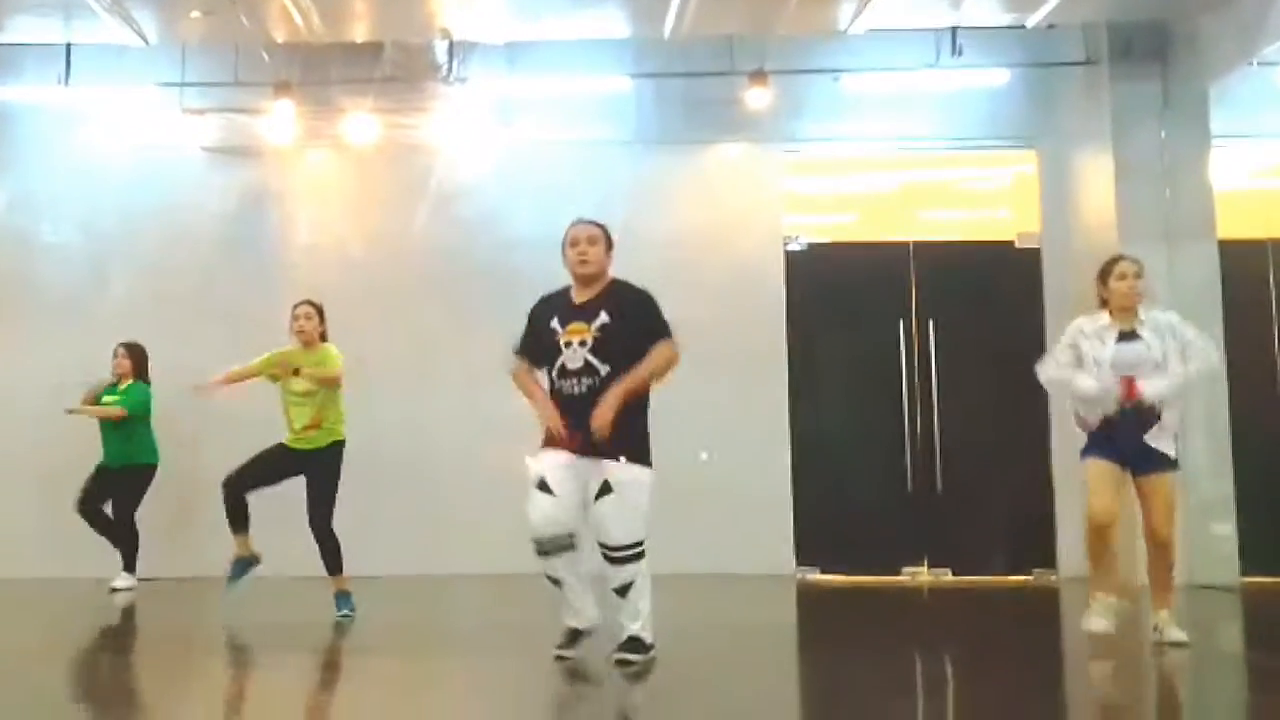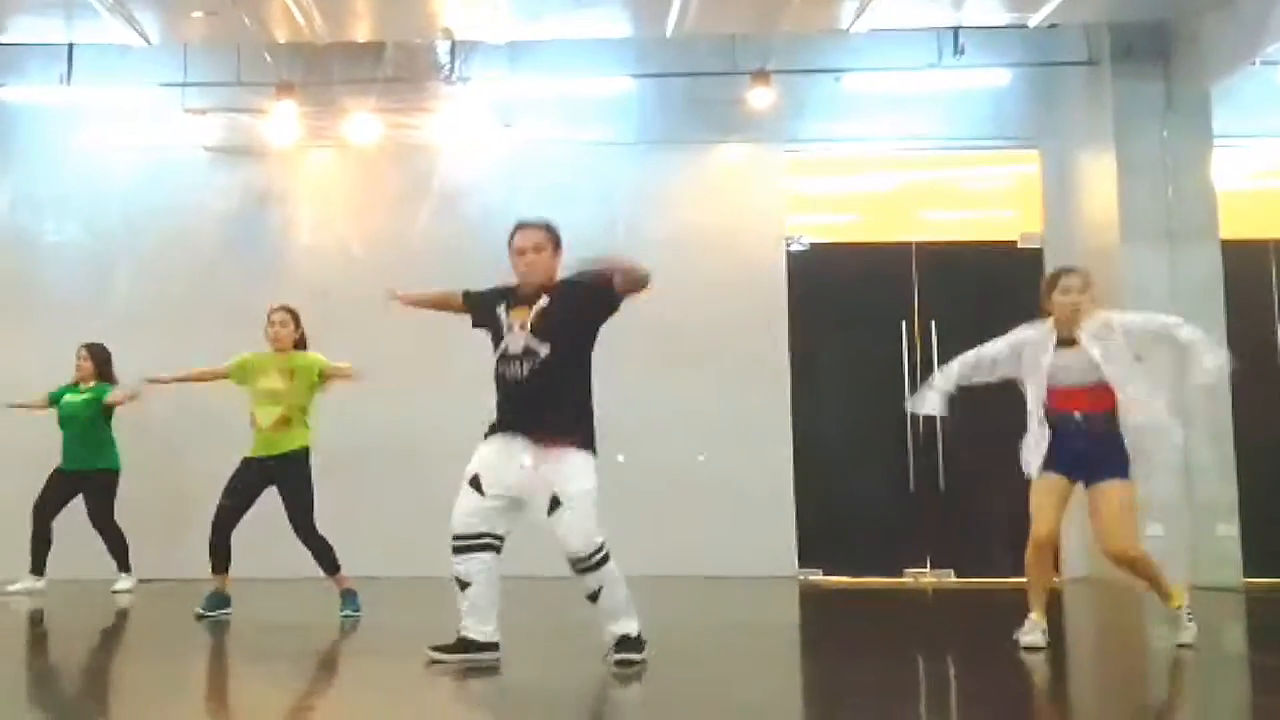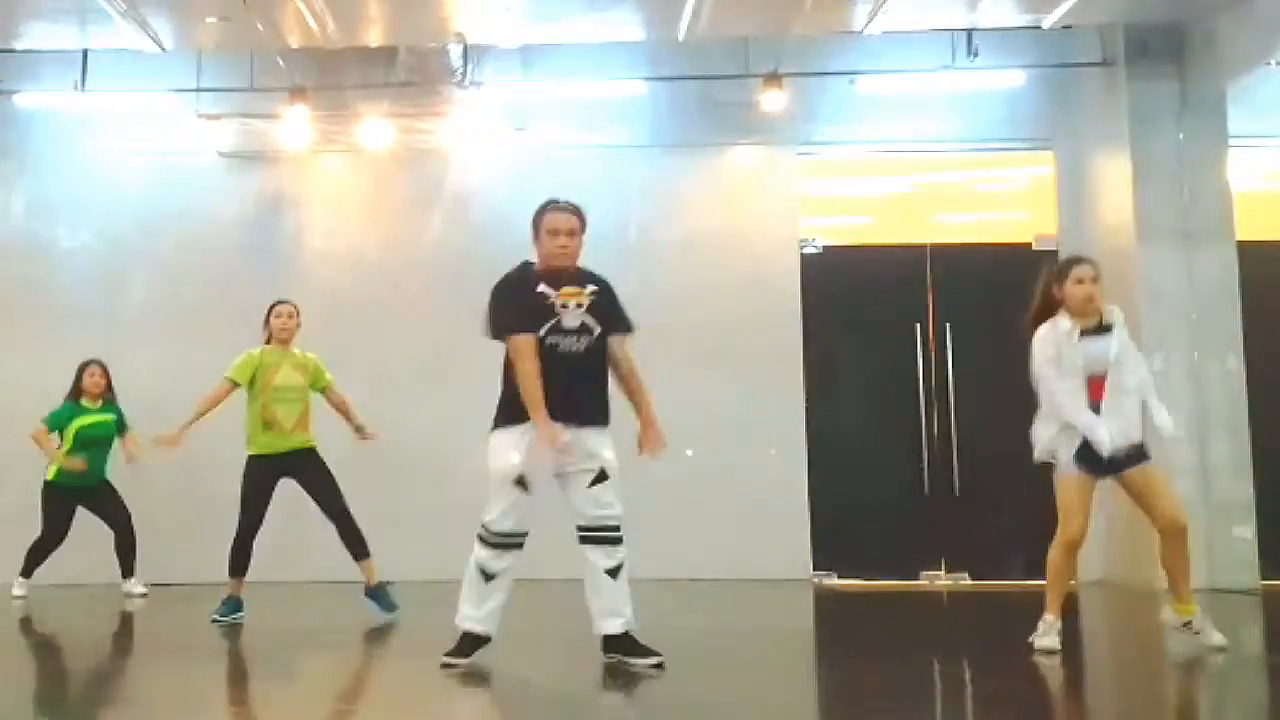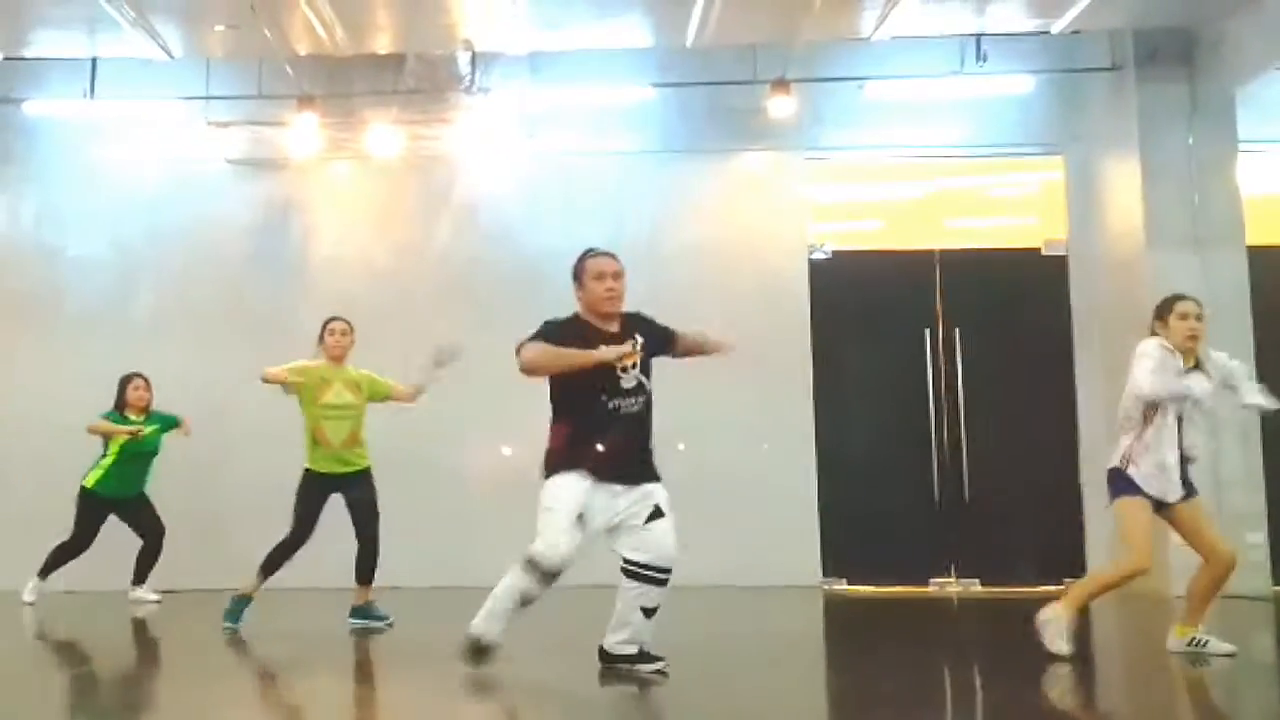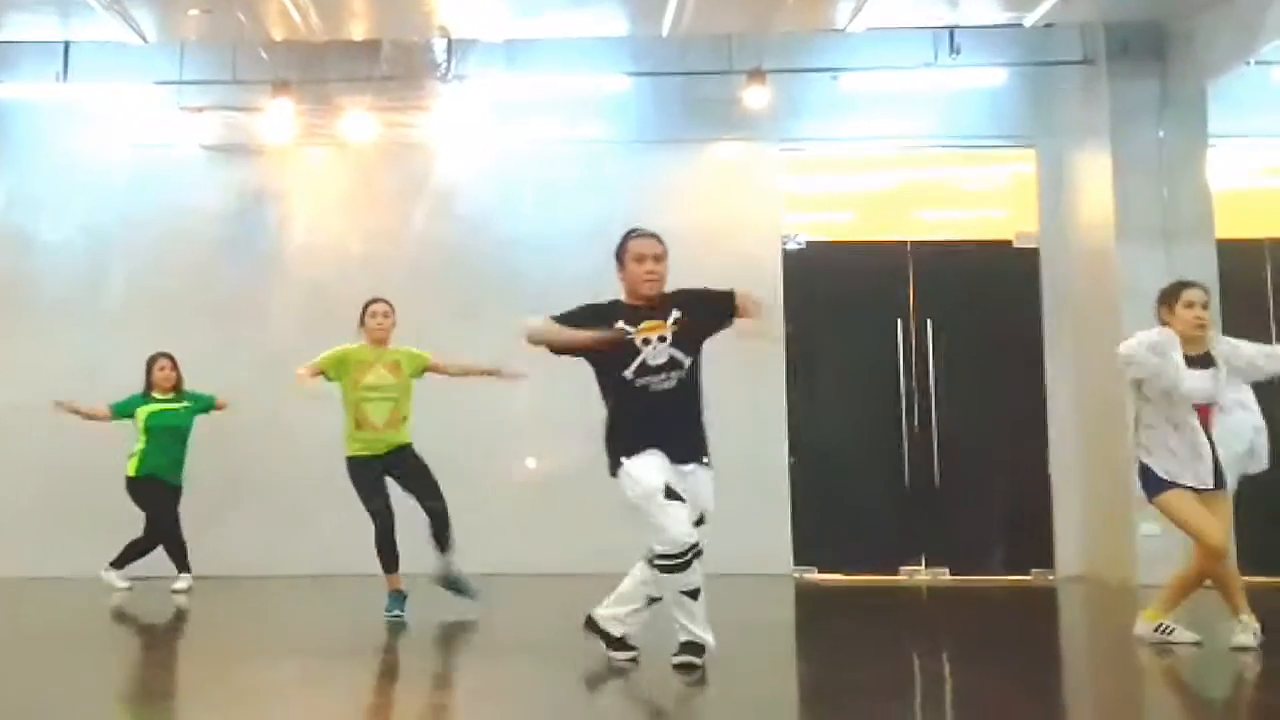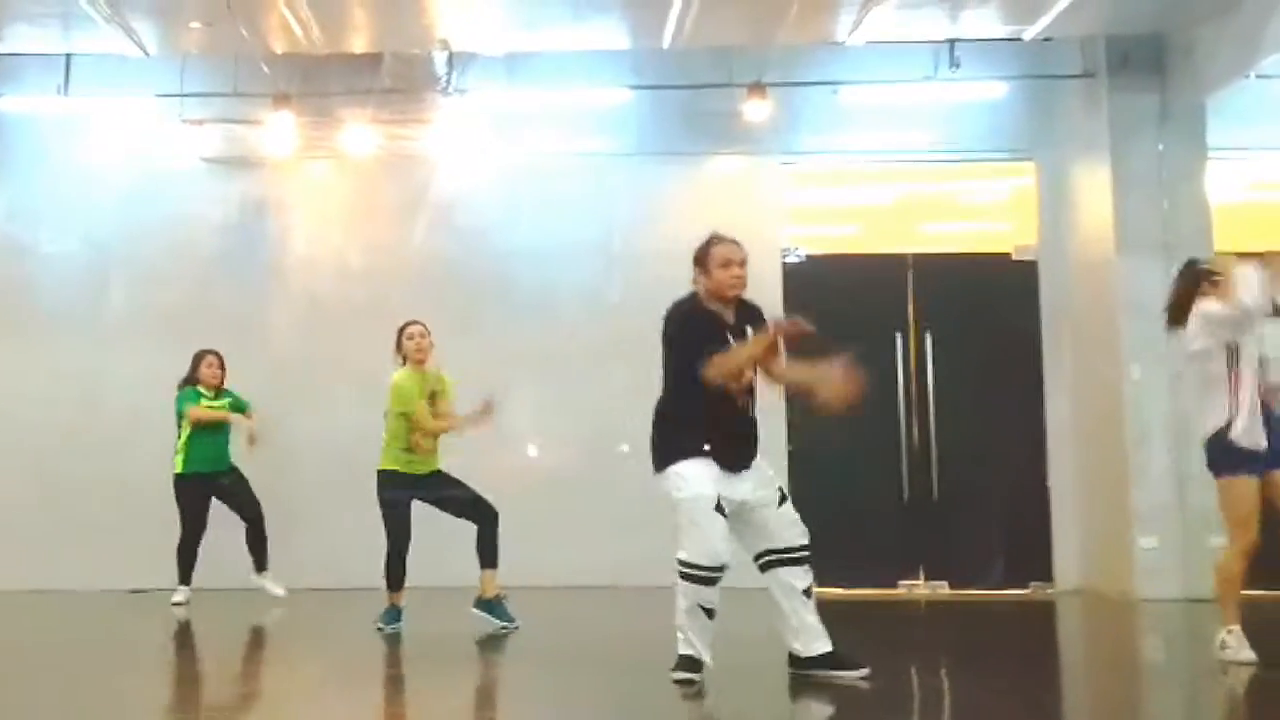
dt=0.5s
person 1, frame 1
left shoulder: (631, 301)
right shoulder: (549, 308)
left elbow: (667, 354)
right elbow: (522, 366)
left wrist: (616, 394)
right wrist: (544, 407)
left hip: (620, 444)
right hip: (564, 442)
left knee: (621, 542)
right knee: (546, 527)
left ankle: (638, 633)
right ankle: (580, 618)
person 1, frame 2
left shoulder: (577, 294)
right shoulder: (499, 301)
left elbow: (633, 279)
right elbow: (453, 301)
left wrist: (628, 273)
right wrist: (412, 296)
left hip: (563, 445)
right hip: (506, 442)
left knee: (581, 545)
right knee: (469, 528)
left ankle: (626, 632)
right ankle: (478, 636)
person 1, frame 3
left shoulder: (597, 288)
right shoulder: (516, 284)
left elbow: (619, 353)
right elbow: (522, 351)
left wrist: (647, 420)
right wrist: (542, 421)
left hip: (589, 426)
right hip: (526, 426)
left knee: (603, 527)
right knee: (502, 529)
left ankle: (615, 634)
right ankle: (474, 631)
person 1, frame 4
left shoulder: (641, 328)
right shoulder: (562, 332)
left elbow: (680, 341)
right elbow: (530, 360)
left wrist: (705, 344)
right wrist: (601, 355)
left hip: (639, 476)
right hip: (578, 471)
left knee: (655, 562)
right knee: (551, 556)
left ankle: (622, 647)
right ankle: (484, 633)
person 1, frame 5
left shoulder: (688, 307)
right shoulder: (608, 317)
left elbow: (745, 300)
right elbow: (539, 333)
left wrist: (754, 310)
right wrist: (585, 337)
left hip: (691, 453)
right hip: (638, 451)
left knee: (673, 551)
right knee: (677, 541)
left ankle: (607, 620)
right ankle: (693, 636)
person 1, frame 6
left shoulder: (749, 315)
right shoulder: (686, 317)
left elbow: (778, 369)
right elbow: (720, 374)
left wrist: (822, 379)
right wrist: (773, 339)
left hip: (740, 455)
right hip: (689, 454)
left knee: (789, 543)
right knee: (706, 552)
left ankle: (810, 650)
right ankle: (691, 652)
person 2, frame 1
left shoulder: (1163, 323)
right shoulder: (1084, 329)
left elbow: (1204, 355)
right elbow: (1049, 369)
left wrist: (1166, 383)
right wrist: (1086, 386)
left hip: (1154, 432)
right hip: (1106, 431)
left knee: (1160, 533)
right knee: (1100, 516)
left ankle: (1163, 614)
right ankle: (1103, 595)
person 2, frame 2
left shoulder: (1109, 326)
right shoulder: (1030, 338)
left elbow: (1167, 327)
right elbow: (977, 358)
left wrist: (1203, 351)
right wrist: (938, 387)
left hip: (1102, 442)
right hip: (1055, 444)
left knee: (1119, 546)
right knee: (1042, 534)
left ankle: (1176, 600)
right ankle: (1036, 618)
person 2, frame 3
left shoulder: (1114, 322)
right shoulder: (1049, 336)
left elbow: (1134, 375)
right elbow: (1051, 393)
left wrist: (1159, 411)
right wrist: (1088, 426)
left hip: (1123, 436)
right hip: (1076, 440)
left knee: (1174, 522)
right knee: (1071, 534)
left ankle: (1185, 611)
right ankle: (1050, 621)
person 2, frame 4
left shoulder: (1209, 361)
right shoulder: (1152, 351)
left elbow: (1236, 375)
right elbow: (1146, 389)
right wrist: (1195, 387)
left hip: (1174, 476)
right hip: (1134, 473)
left knee: (1222, 557)
right knee: (1138, 561)
left ankle: (1186, 631)
right ankle: (1060, 613)
person 2, frame 5
left shoulder: (1224, 349)
right shoulder: (1158, 343)
right elbow: (1128, 354)
right wrist: (1184, 385)
left hip: (1213, 465)
right hip: (1165, 467)
left knee: (1210, 555)
right knee: (1214, 543)
left ankle: (1154, 618)
right ankle: (1245, 618)
person 2, frame 6
left shoulder: (1234, 321)
right shoulder: (1209, 316)
right wrist: (1246, 272)
right hip: (1232, 437)
right knee: (1244, 541)
right ankle: (1230, 631)
person 3, frame 1
left shoulder: (329, 355)
right shoulder: (280, 357)
left elbow: (336, 377)
right elbow: (244, 371)
left wrist: (300, 370)
right wrist: (217, 382)
left hip: (326, 449)
right hip: (292, 447)
left knee: (319, 523)
right knee: (233, 485)
left ankle: (342, 594)
right ankle: (245, 554)
person 3, frame 2
left shoulder: (308, 362)
right shoulder: (253, 362)
left elbow: (340, 370)
right elbow: (212, 372)
left wrist: (341, 371)
right wrist: (171, 378)
left hip: (293, 457)
right hip: (258, 458)
left knee: (305, 529)
right knee: (222, 524)
left ankle: (347, 592)
right ankle: (220, 594)
person 3, frame 3
left shoulder: (310, 362)
right shoulder: (254, 360)
left elbow: (334, 396)
right elbow: (219, 394)
left wrist: (358, 425)
right wrist: (184, 428)
left hip: (303, 452)
right hip: (263, 456)
left knee: (340, 513)
right knee: (248, 528)
left ankle: (374, 584)
right ankle: (233, 599)
person 3, frame 4
left shoulder: (364, 380)
right shoulder: (305, 371)
left elbow: (408, 395)
right elbow: (267, 375)
left wrist: (433, 369)
right wrist: (287, 378)
left hip: (357, 470)
right hip: (318, 471)
left knee: (369, 536)
right knee: (297, 537)
left ankle: (361, 605)
right ankle: (246, 596)
person 3, frame 5
left shoulder: (406, 357)
right shoulder: (344, 356)
left elbow: (450, 368)
right elbow: (306, 369)
left wrist: (490, 371)
right wrist: (307, 377)
left hip: (398, 449)
right hip: (360, 456)
left knee: (438, 510)
right knee: (383, 521)
left ankle: (447, 569)
right ankle: (395, 591)
person 3, frame 6
left shoulder: (436, 379)
right shoulder: (402, 382)
left elbow: (450, 418)
right elbow: (430, 427)
right wrist: (470, 417)
left hip: (429, 473)
right hip: (395, 474)
left knee: (487, 514)
right knee: (398, 543)
left ankle: (489, 597)
right ankle: (393, 606)
person 4, frame 1
left shoulder: (140, 390)
right shoulder: (111, 389)
left elbow: (116, 412)
right elbow: (86, 404)
left wrist: (82, 410)
right wrist: (93, 391)
left hip: (139, 462)
right hip: (112, 461)
left knee: (123, 515)
right knee: (86, 506)
left ankle: (129, 574)
right ankle: (124, 544)
person 4, frame 2
left shoulder: (103, 390)
right shoulder: (68, 390)
left elbow: (115, 398)
right elbow: (45, 400)
left wrist: (126, 396)
right wrist: (20, 404)
left hip: (101, 467)
right hip: (69, 467)
left knee: (102, 520)
right knee: (41, 513)
left ankle: (126, 575)
right ankle: (36, 577)
person 4, frame 3
left shoulder: (113, 410)
right shoulder: (68, 410)
left elbow: (126, 434)
right elbow: (37, 433)
left wrist: (131, 449)
right wrist: (60, 460)
left hip: (96, 483)
right hip: (62, 484)
left knee: (124, 524)
right knee: (52, 536)
left ankle: (129, 581)
right ankle: (22, 579)
person 4, frame 4
left shoulder: (158, 420)
right shoulder: (114, 419)
left elbow: (179, 422)
right elbow: (93, 427)
left wrist: (183, 426)
right wrist: (128, 429)
left hip: (131, 495)
right hip: (98, 492)
left knee: (156, 532)
right knee: (79, 542)
left ankle: (138, 587)
right ankle: (37, 582)
person 4, frame 5
left shoulder: (189, 401)
right shoulder: (140, 402)
left elbow: (222, 403)
right elbow: (105, 413)
left wrist: (217, 403)
right wrist: (73, 408)
left hip: (171, 480)
right hip: (143, 477)
left knee: (154, 535)
right knee: (168, 523)
left ankle: (112, 569)
right ankle: (184, 573)
person 4, frame 6
left shoulder: (228, 397)
right shoulder: (187, 394)
left elbow: (251, 417)
right elbow: (194, 414)
left wrist: (249, 427)
right wrist: (230, 416)
left hip: (223, 470)
right hip: (190, 474)
left knee: (254, 514)
right knee: (192, 531)
left ankle: (262, 575)
right ankle: (183, 587)
